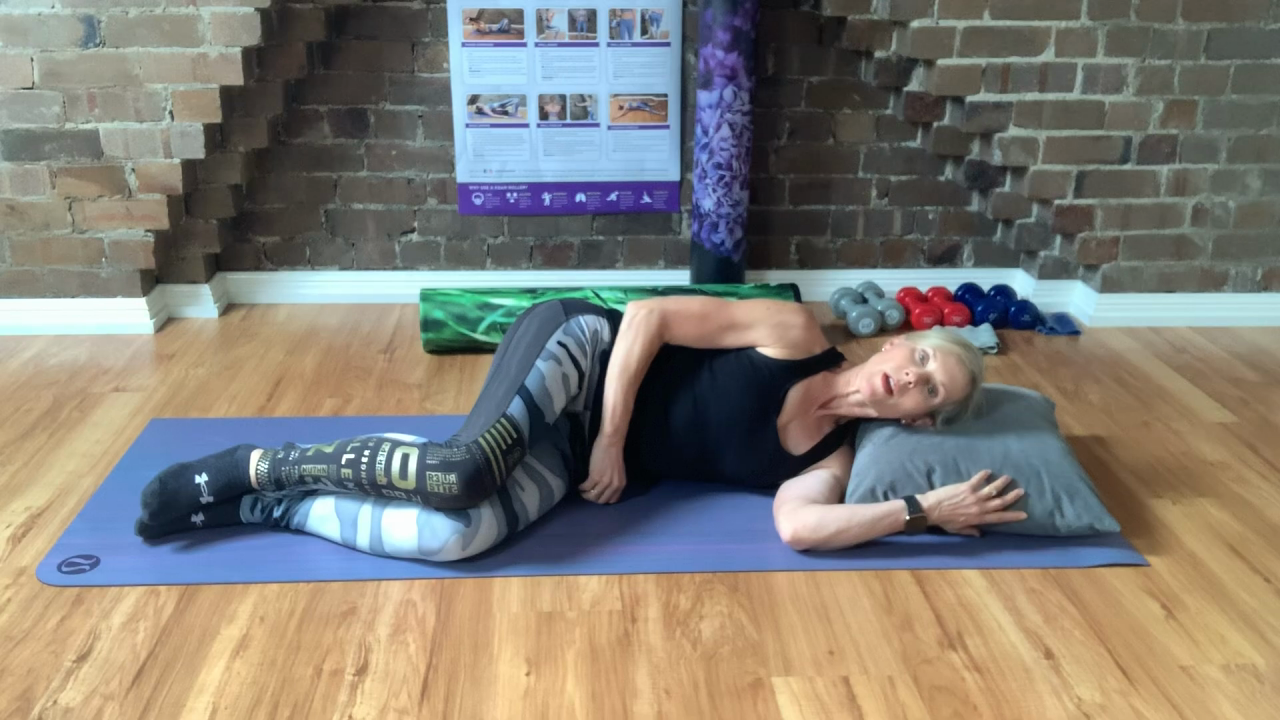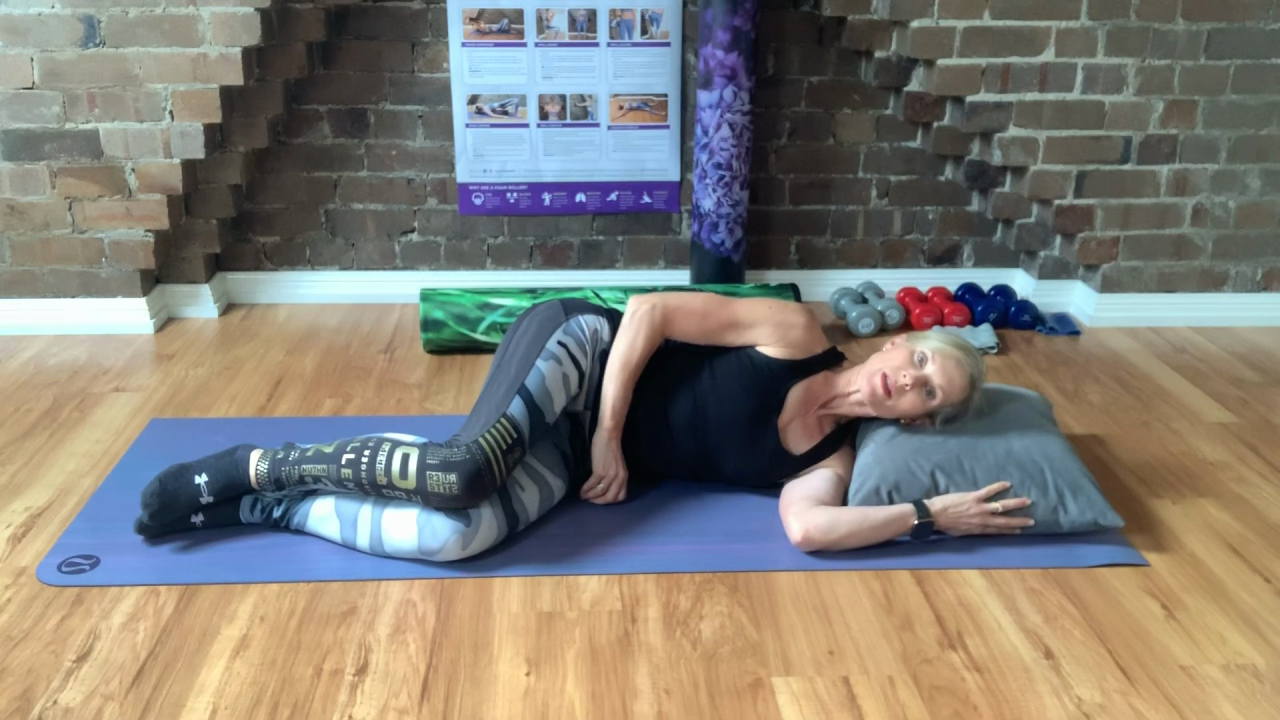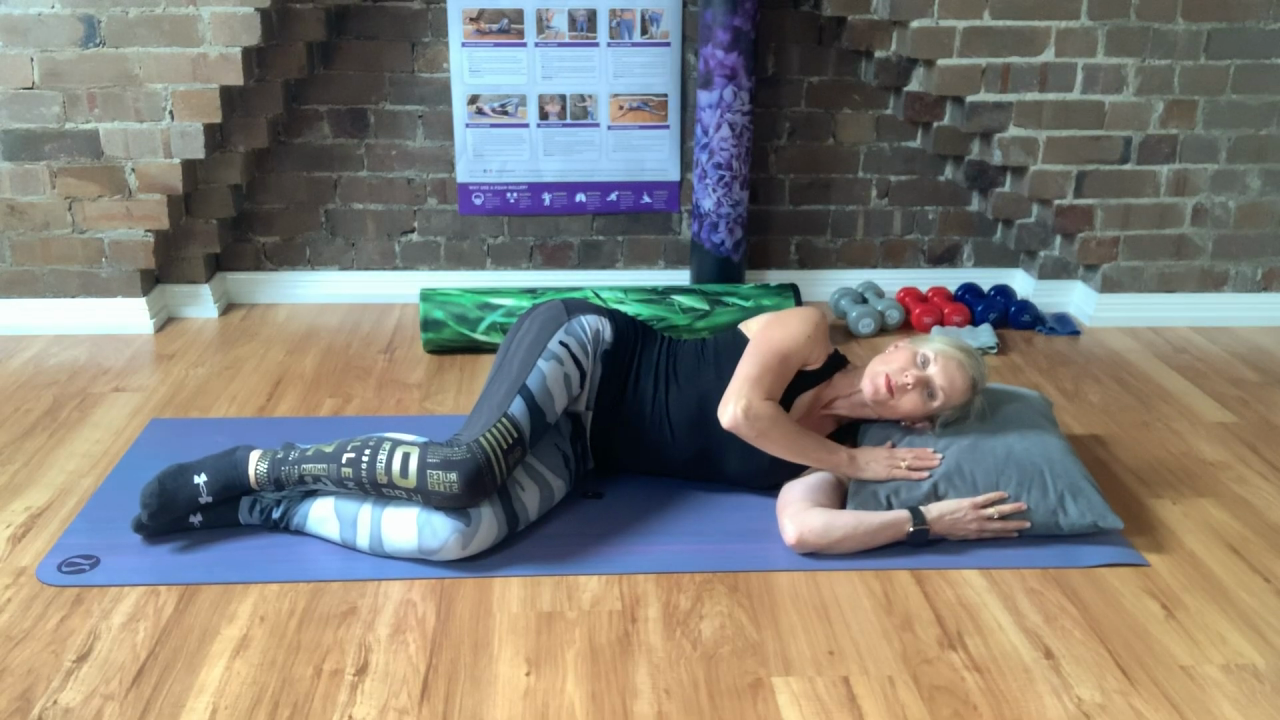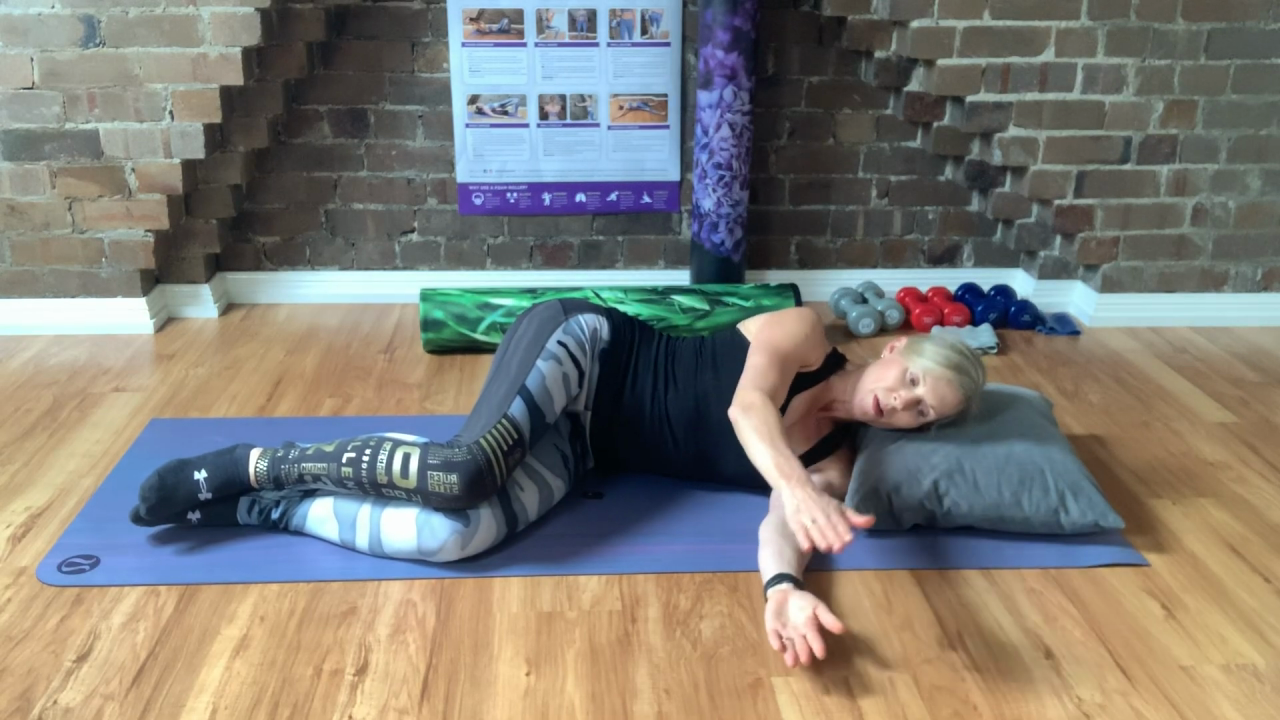
dt=1s
person 1, frame 1
left shoulder: (831, 458)
right shoulder: (794, 331)
left elbow: (800, 528)
right elbow: (650, 315)
left wrist: (927, 510)
right wrist: (614, 433)
left hip: (575, 459)
right hip: (578, 352)
left knee: (458, 532)
right knee: (460, 473)
left ankle: (260, 501)
right ankle: (248, 465)
person 1, frame 2
left shoulder: (833, 458)
right shoulder: (795, 332)
left elbow: (808, 530)
right elbow: (650, 309)
left wrist: (933, 514)
right wrist: (609, 433)
left hip: (573, 459)
right hip: (575, 350)
left knee: (459, 534)
right knee: (462, 474)
left ankle: (263, 505)
right ankle: (250, 466)
person 1, frame 3
left shoulder: (830, 452)
right shoulder: (810, 334)
left elbow: (803, 531)
right elbow: (737, 411)
left wrist: (930, 520)
right wrist: (859, 465)
left hip: (584, 450)
right hip: (581, 350)
left knee: (461, 533)
right knee: (464, 473)
left ankle: (263, 507)
right ankle: (247, 466)
person 1, frame 4
left shoulder: (838, 458)
right shoulder: (808, 333)
left elbow: (779, 522)
right elbow: (746, 405)
left wrist: (782, 589)
right wrist: (802, 487)
left hip: (581, 448)
right hip: (580, 346)
left knee: (461, 530)
right knee: (463, 470)
left ankle: (259, 505)
right ankle: (252, 463)
